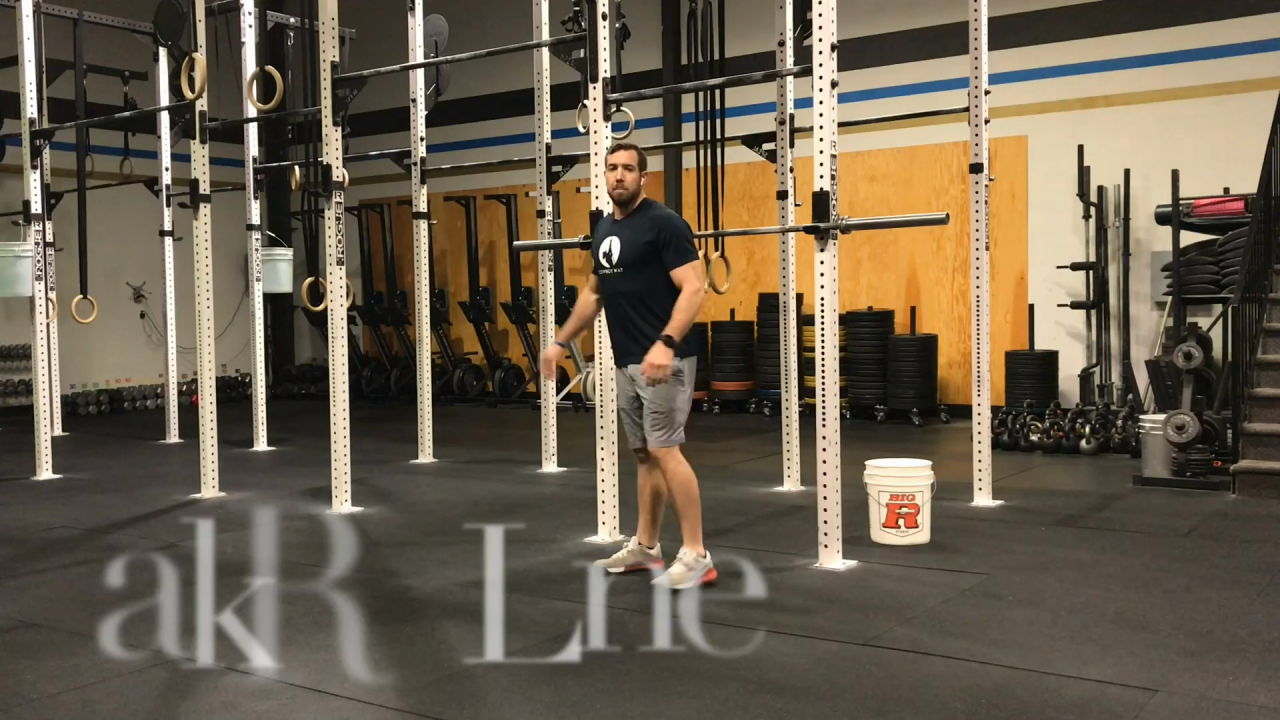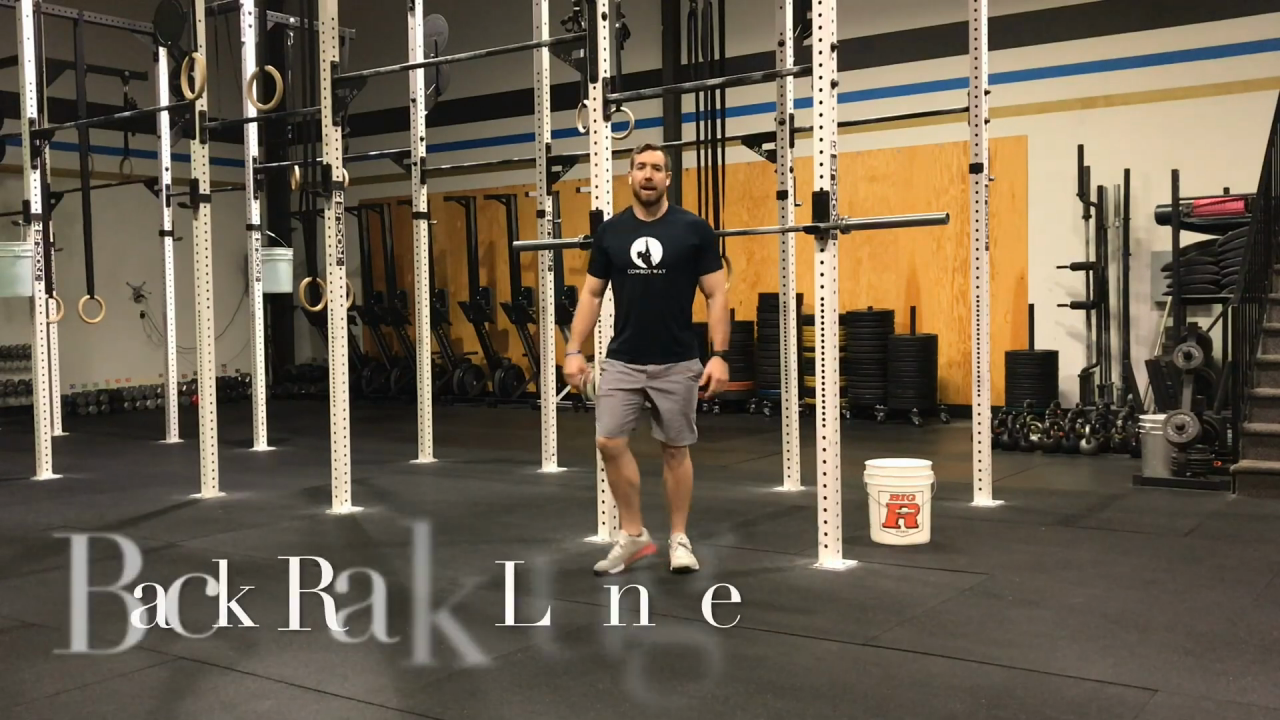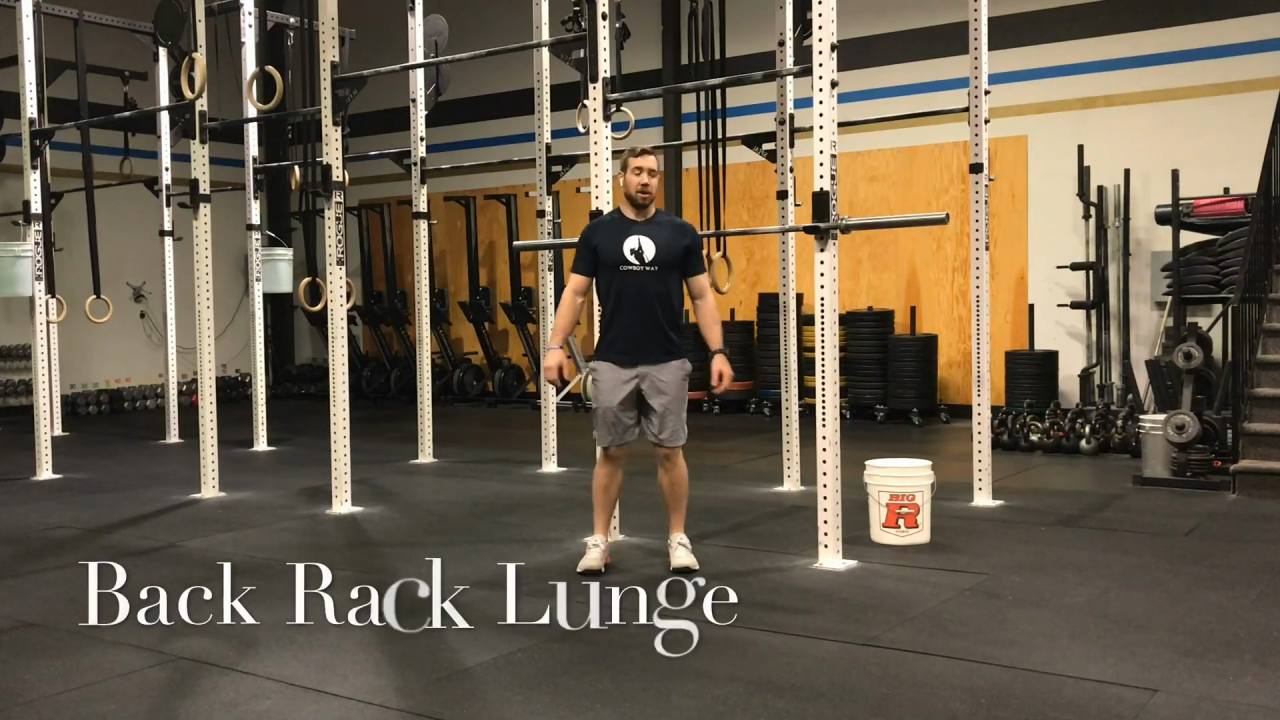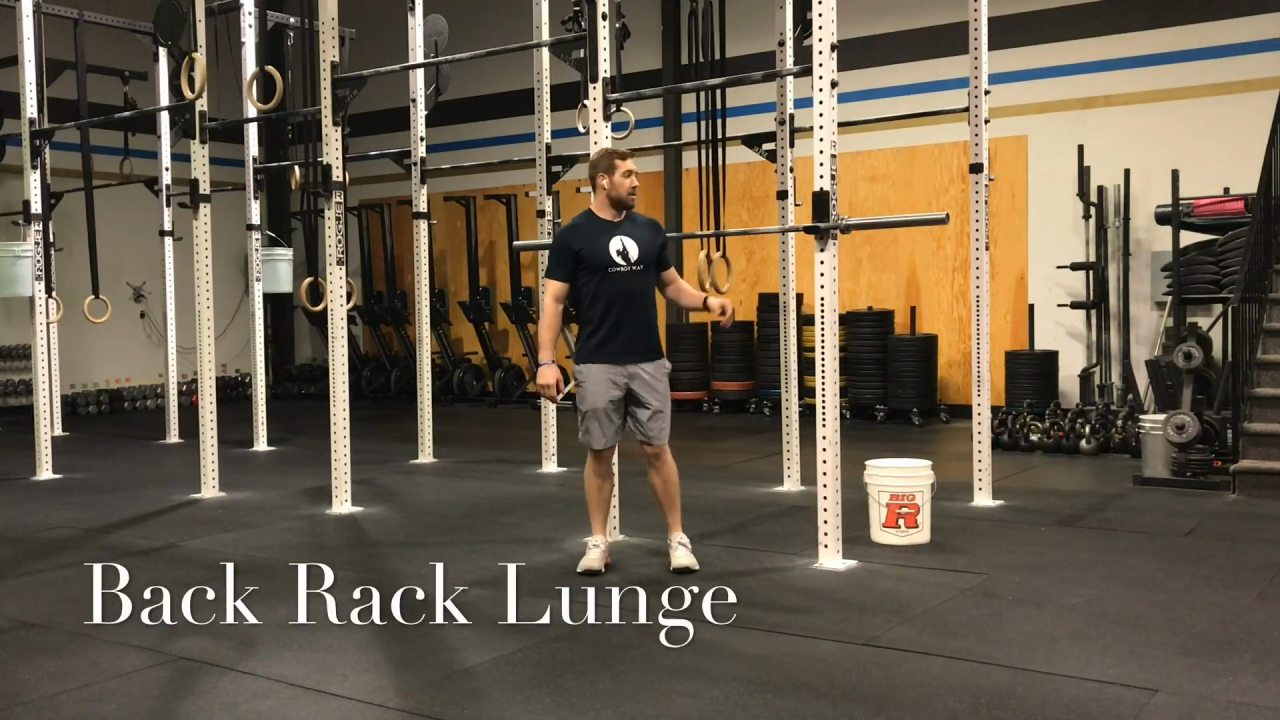
dt=0.5s
person 1, frame 1
left shoulder: (664, 222)
right shoulder: (603, 230)
left elbow: (693, 290)
right elbow: (595, 294)
left wrist: (667, 344)
right wrist: (561, 341)
left hip: (664, 359)
right hip: (627, 362)
left knee: (664, 450)
right knee: (643, 454)
left ankle: (695, 552)
right ankle: (645, 545)
person 1, frame 2
left shoulder: (694, 230)
right shoulder: (610, 232)
left elbow: (717, 294)
right elbow: (592, 294)
left wrist: (718, 355)
right wrist: (573, 350)
left hip: (676, 363)
right hip: (622, 360)
left knee: (675, 449)
right knee: (609, 442)
left ankle: (679, 538)
right ankle: (633, 536)
person 1, frame 3
left shoulder: (681, 232)
right shoulder: (598, 232)
left elbow: (703, 296)
right elbow: (575, 293)
left wrist: (718, 351)
right wrist: (556, 346)
left hip: (667, 363)
right hip: (612, 363)
left knee: (669, 450)
right knee: (611, 451)
left ankle: (678, 539)
right ankle: (599, 540)
person 1, frame 4
left shoulder: (649, 230)
right shoulder: (574, 234)
left elbow: (671, 284)
right elbow: (553, 301)
left wrist: (707, 301)
right wrist: (546, 360)
left hip: (648, 361)
right hip: (597, 364)
left knee: (657, 450)
right knee: (600, 452)
left ankle: (678, 539)
right ankle: (598, 541)
